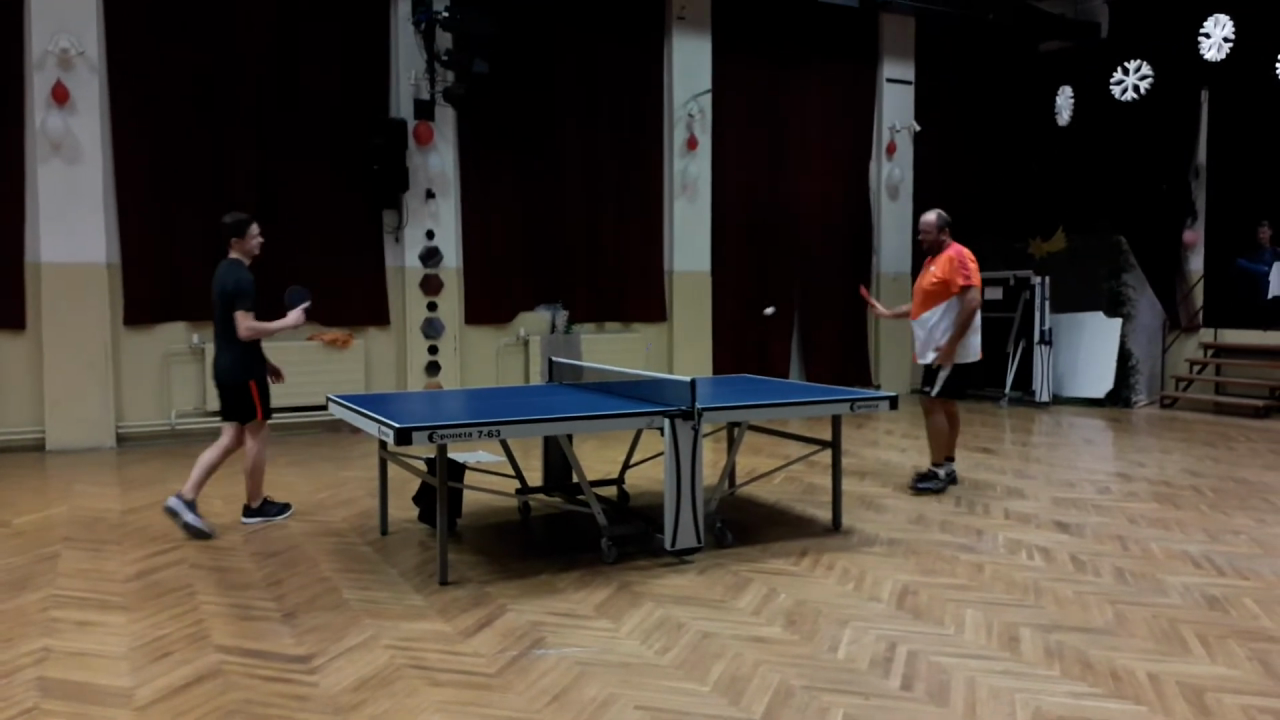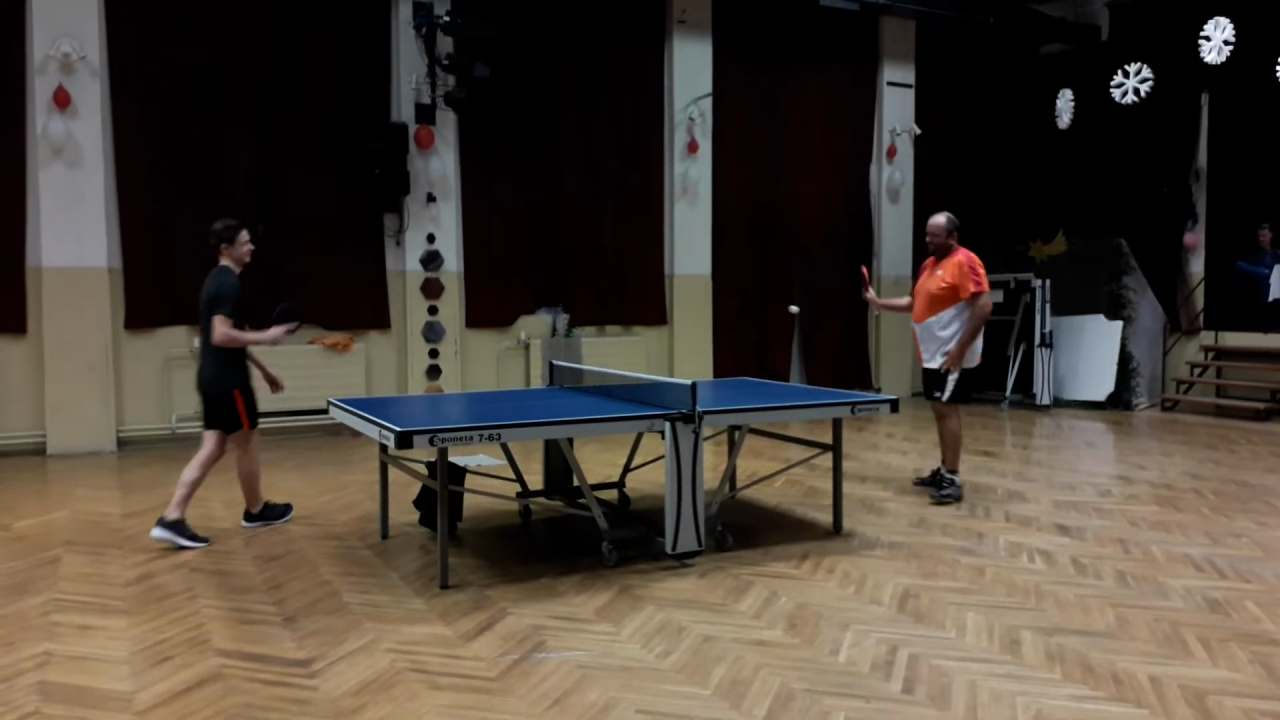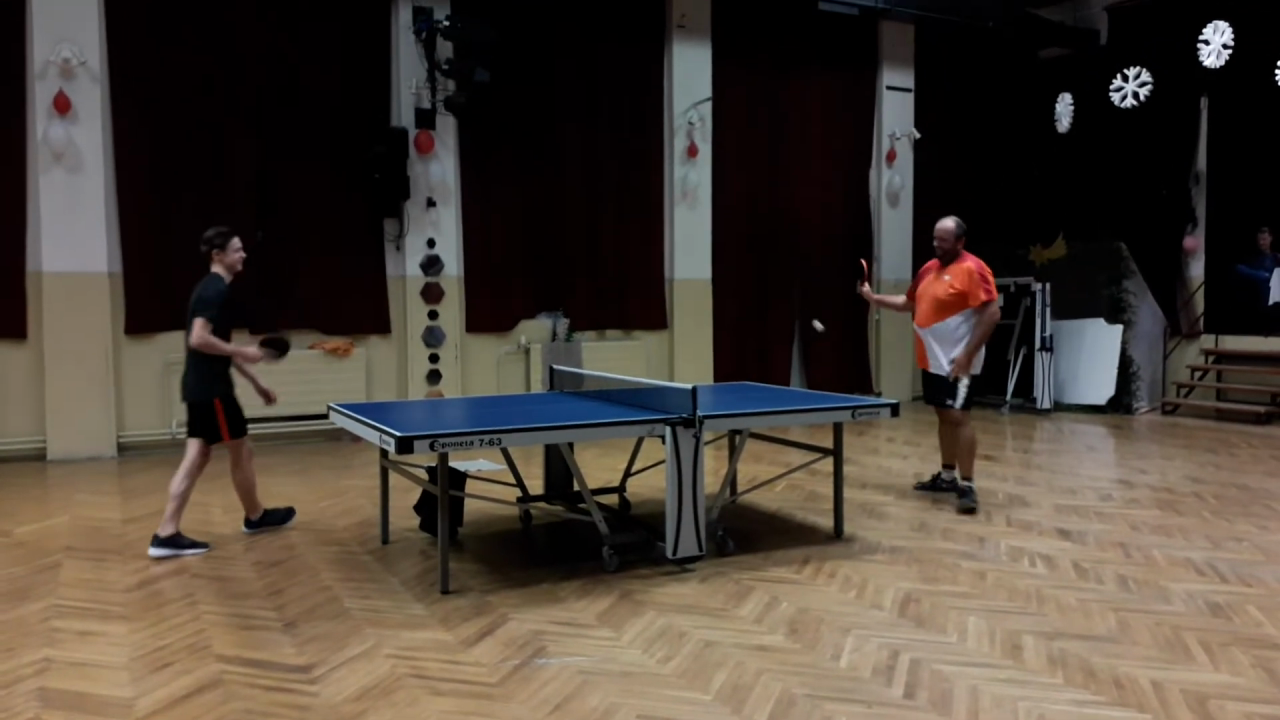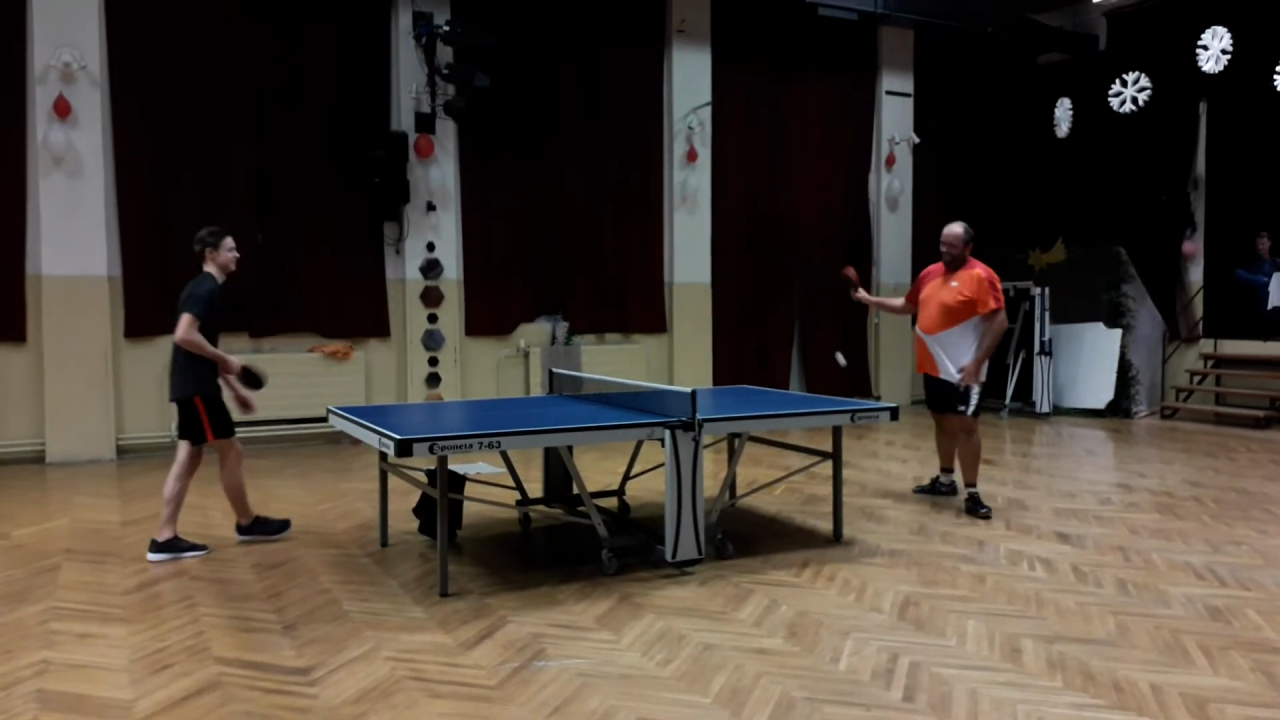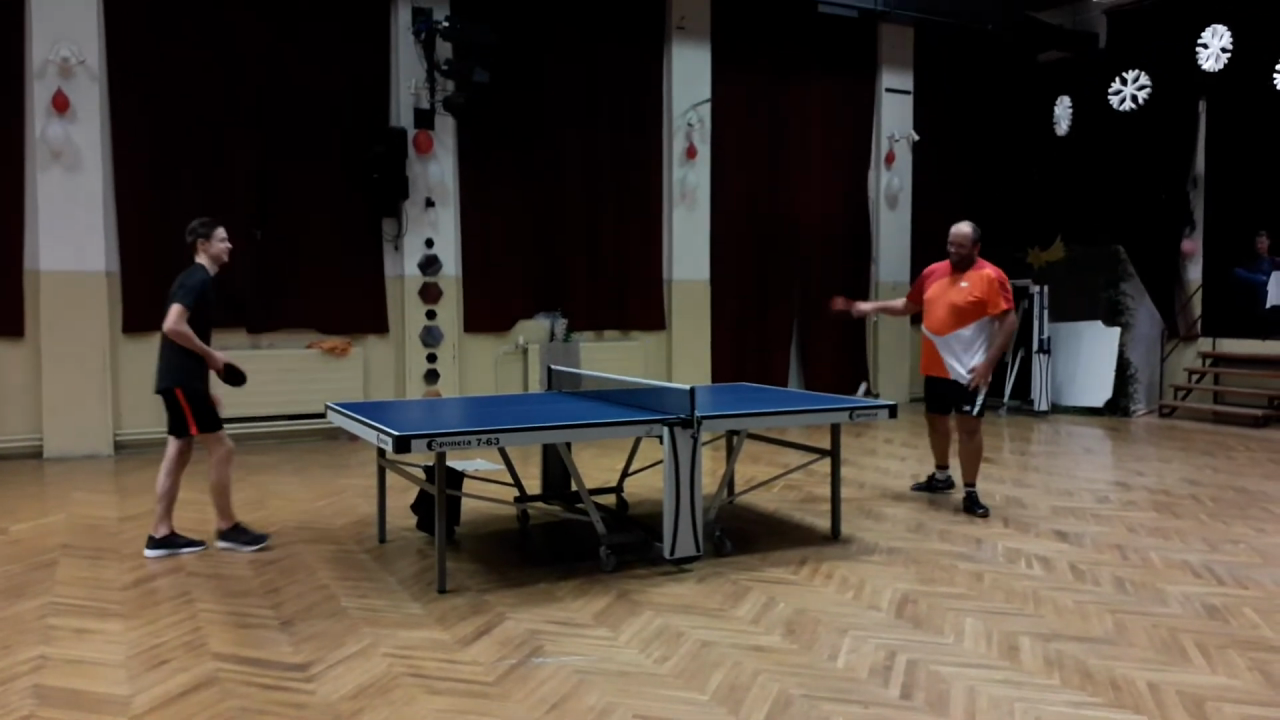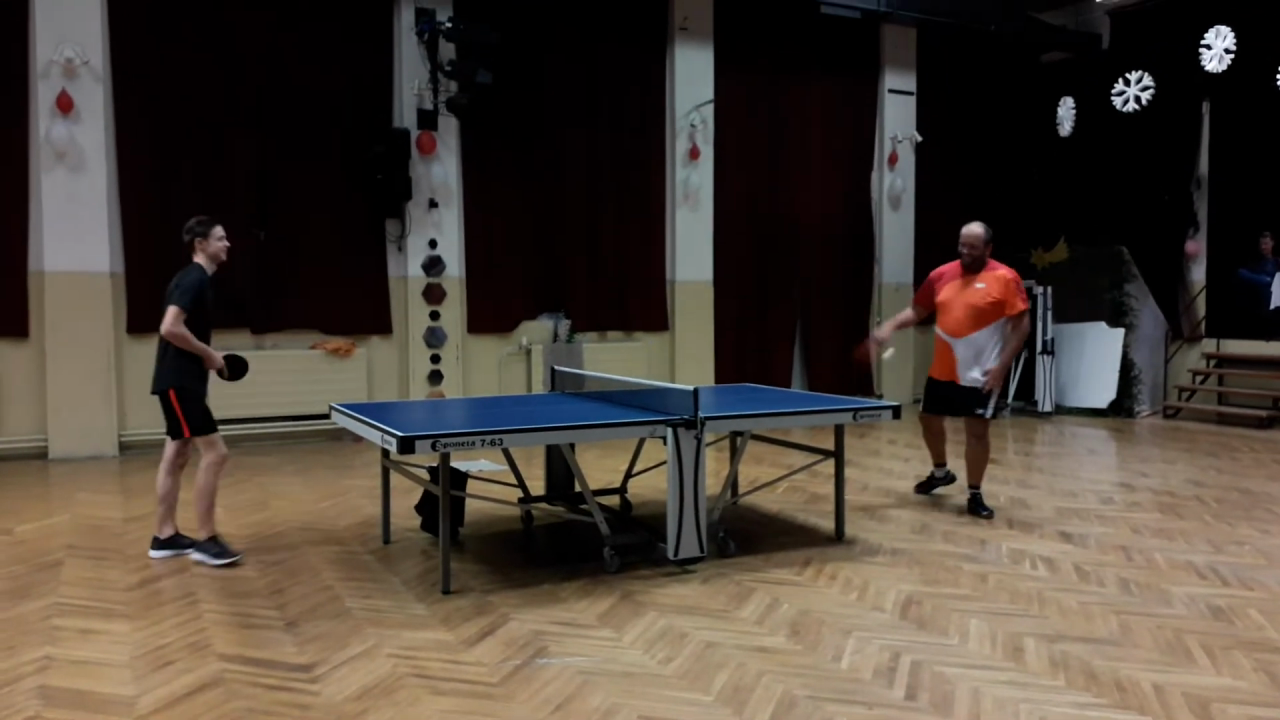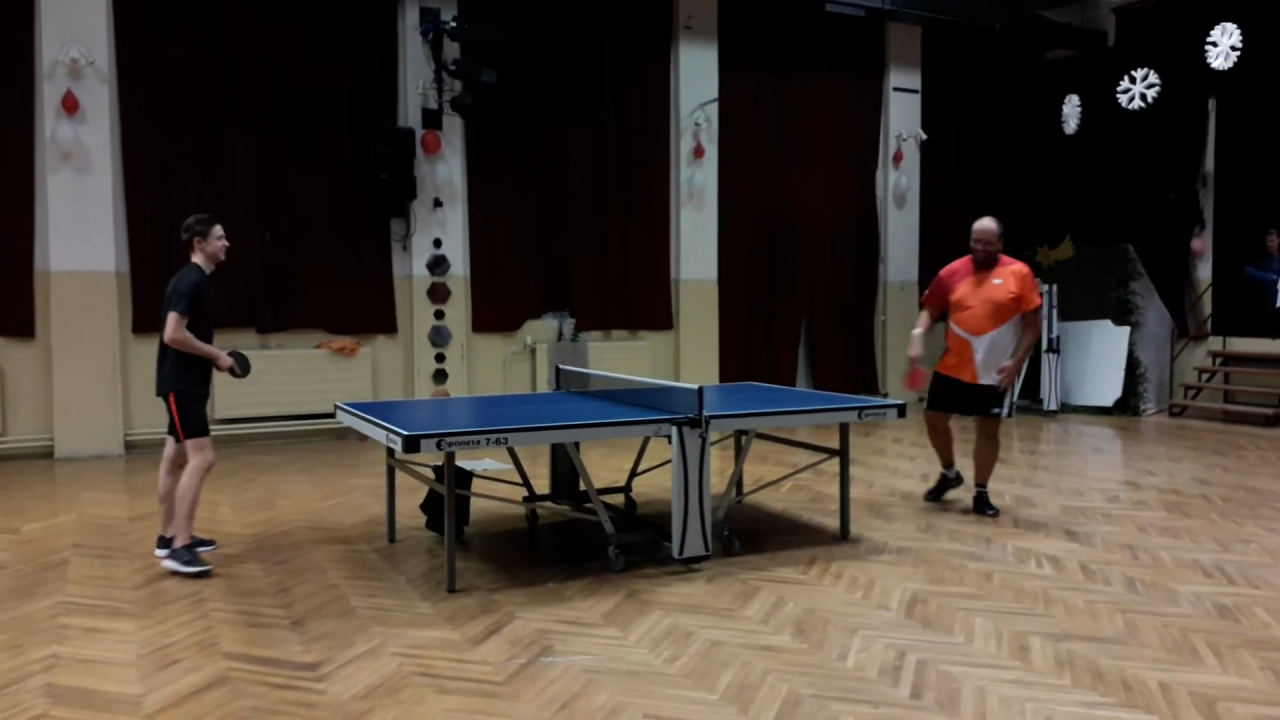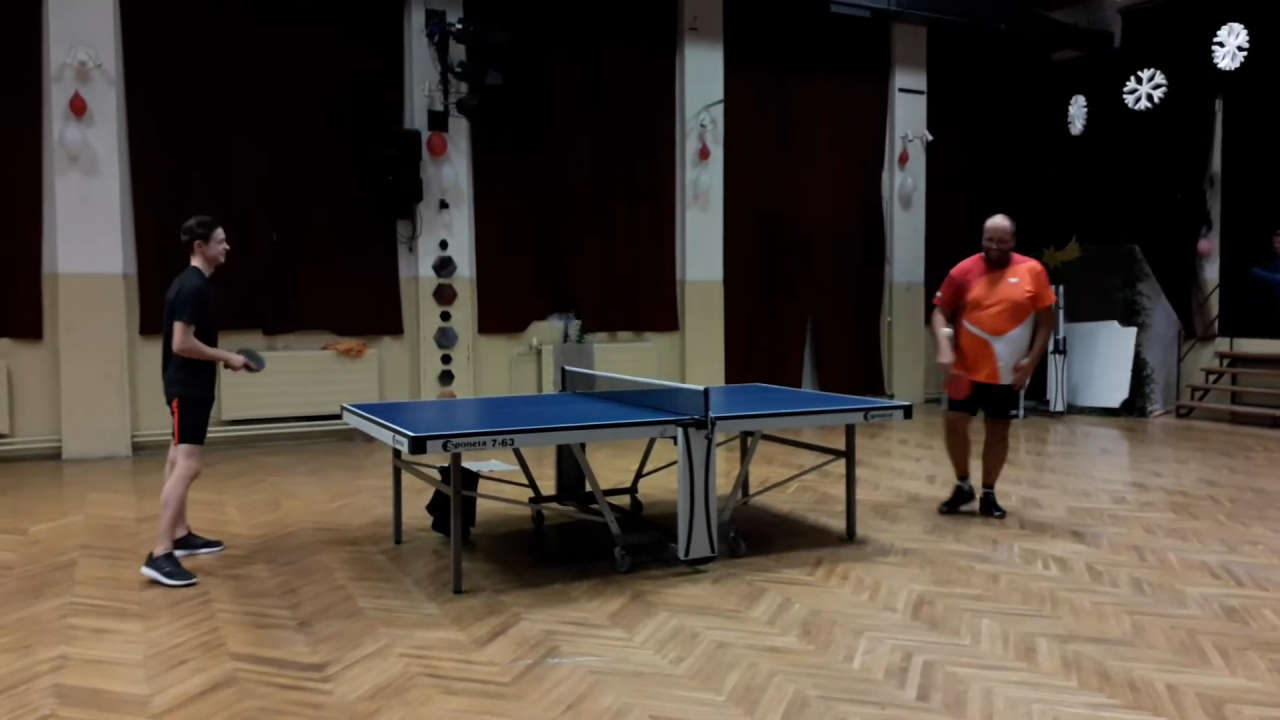
dt=0.1s
person 1, frame 1
left shoulder: (225, 271)
right shoulder: (241, 278)
right elbow: (246, 331)
left wrist: (266, 361)
right wrist: (288, 321)
left hip: (227, 367)
right hip: (243, 369)
left knee: (230, 438)
right knee: (257, 435)
left ankle: (184, 498)
right ankle: (255, 505)
person 1, frame 2
left shoulder: (218, 280)
right shoulder: (228, 284)
right elbow: (221, 336)
left wrist: (263, 369)
right wrist: (266, 337)
left hip: (211, 377)
right hip: (228, 380)
left knee: (212, 449)
right knee: (247, 444)
left ankle: (171, 519)
right ankle: (256, 510)
person 1, frame 3
left shoulder: (210, 288)
right shoulder: (216, 290)
right elbow: (198, 339)
left wrist: (256, 383)
right wrist: (245, 352)
left hip: (199, 386)
right hip: (211, 388)
left knee: (195, 458)
right knee: (240, 452)
left ankle: (166, 534)
right ankle: (255, 516)
person 1, frame 4
left shoulder: (205, 289)
right shoulder: (206, 288)
right elbow: (184, 336)
left wrist: (235, 388)
right wrist: (225, 360)
left hip: (192, 386)
right hip: (197, 388)
left knee: (187, 459)
right knee: (231, 454)
left ankle: (164, 540)
right ankle: (248, 523)
person 1, frame 5
left shoulder: (197, 280)
right shoulder: (197, 279)
right elbow: (172, 327)
left wrist: (208, 368)
right wrist: (209, 355)
left hip: (181, 380)
right hip: (183, 380)
left knee: (177, 454)
right knee: (221, 449)
left ankle: (161, 535)
right ankle: (227, 528)
person 1, frame 6
left shoulder: (197, 279)
right shoulder: (194, 279)
right elbow: (170, 329)
right wrist: (208, 355)
left hip: (180, 381)
right hip: (180, 382)
left knee: (176, 456)
right knee: (215, 453)
left ankle: (165, 537)
right ankle: (204, 538)
person 1, frame 7
left shoulder: (196, 280)
right shoulder: (191, 280)
right elbow: (173, 335)
right wrist: (216, 355)
left hip: (185, 383)
right hip: (183, 385)
left knee: (176, 457)
right knee: (202, 458)
left ankle: (170, 535)
right ankle: (180, 546)
person 1, frame 8
left shoulder: (194, 283)
right shoulder: (192, 286)
right elbow: (182, 344)
right wrist: (227, 358)
left hip: (192, 388)
right hip: (186, 389)
left knee: (181, 464)
right knee: (187, 467)
left ankle: (179, 536)
right ankle: (160, 555)
person 2, frame 1
left shoulder: (957, 257)
right shoulder: (933, 260)
left elbow: (972, 302)
left wrist: (951, 344)
right wrist: (889, 313)
left hip: (950, 352)
right hip: (936, 350)
left knee: (934, 406)
right knee: (944, 406)
left ankle: (938, 472)
right ankle: (946, 468)
person 2, frame 2
left shoulder: (965, 263)
right shoulder: (930, 265)
left elbow: (983, 306)
right elbow: (916, 302)
left wrist: (960, 348)
right wrist: (880, 303)
left hip: (953, 356)
right hip: (933, 354)
left knee: (946, 410)
right knee: (942, 410)
left ankle: (951, 480)
right ankle: (946, 471)
person 2, frame 3
left shoulder: (973, 269)
right shoulder: (929, 268)
left elbow: (991, 314)
right elbow: (909, 301)
left wrist: (967, 355)
right wrist: (875, 297)
left hip: (956, 362)
right hip: (934, 359)
left knee: (957, 418)
right knee: (944, 416)
left ankle: (966, 487)
right ankle: (947, 475)
person 2, frame 4
left shoulder: (981, 277)
right shoulder: (930, 273)
left elbow: (998, 322)
right elbow: (908, 304)
left wrist: (976, 363)
right wrist: (871, 300)
left hip: (964, 369)
right hip: (934, 366)
left knee: (965, 425)
right knee: (943, 421)
left ankle: (972, 494)
right ankle: (945, 480)
person 2, frame 5
left shoulder: (991, 277)
right shoulder: (933, 273)
left elbow: (1009, 323)
right elbow: (909, 305)
left wrist: (988, 363)
right wrist: (871, 307)
left hip: (968, 370)
right hip: (936, 366)
left knee: (969, 426)
right knee: (936, 420)
left ankle: (970, 493)
right ankle: (941, 476)
person 2, frame 6
left shoulder: (1005, 279)
right shoulder: (941, 275)
left elbow: (1021, 325)
right elbow: (917, 310)
left wrist: (1002, 365)
right wrist: (888, 328)
left hip: (979, 373)
right hip: (943, 369)
left knee: (977, 429)
right knee: (930, 420)
left ankle: (975, 495)
right ankle: (942, 471)
person 2, frame 7
left shoulder: (1019, 274)
right shoulder: (951, 273)
left elbow: (1033, 322)
right elbow: (929, 311)
left wrist: (1016, 362)
right wrist: (917, 337)
left hip: (995, 370)
right hip: (953, 366)
left knee: (988, 429)
right knee: (934, 418)
left ankle: (981, 493)
right ankle: (949, 473)
person 2, frame 8
left shoulder: (1032, 272)
right shoulder: (963, 272)
left elbow: (1046, 320)
right elbow: (940, 313)
left wrist: (1032, 360)
right wrist: (944, 347)
left hip: (1009, 371)
right hip: (967, 367)
left knee: (999, 430)
right knee: (954, 422)
left ankle: (988, 493)
right ankle: (962, 485)
